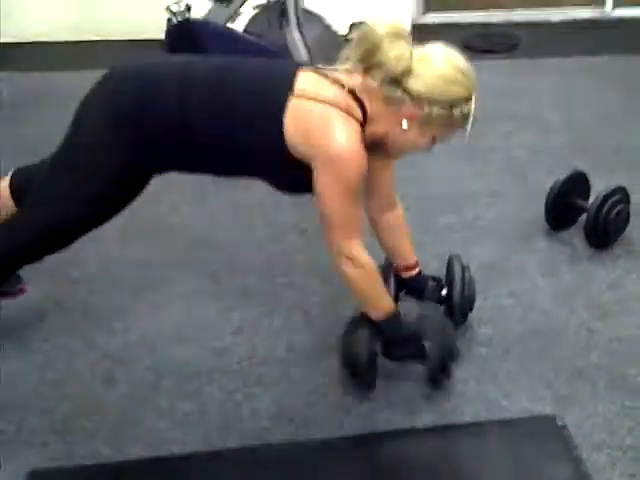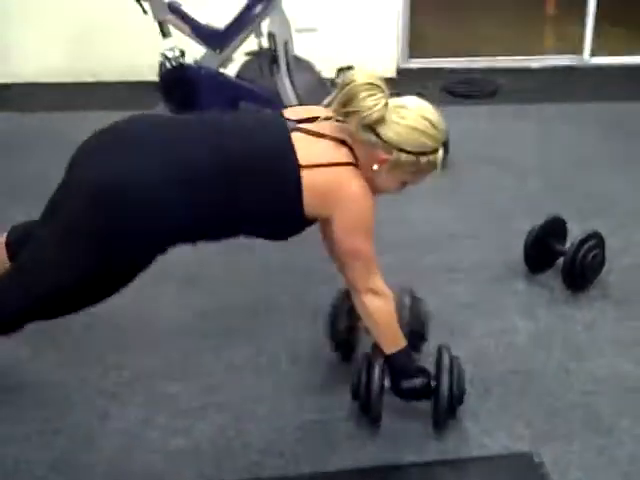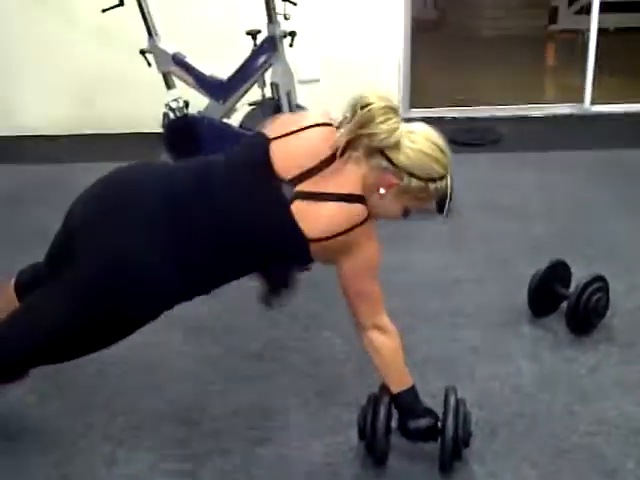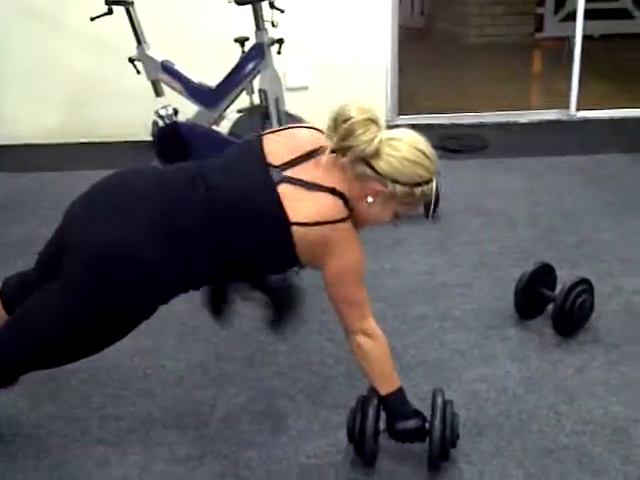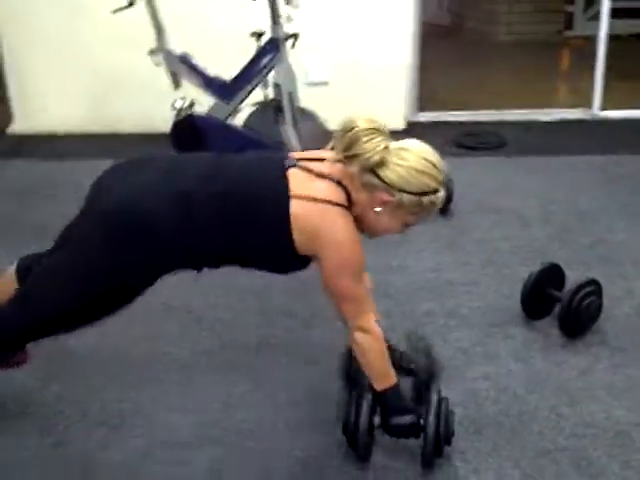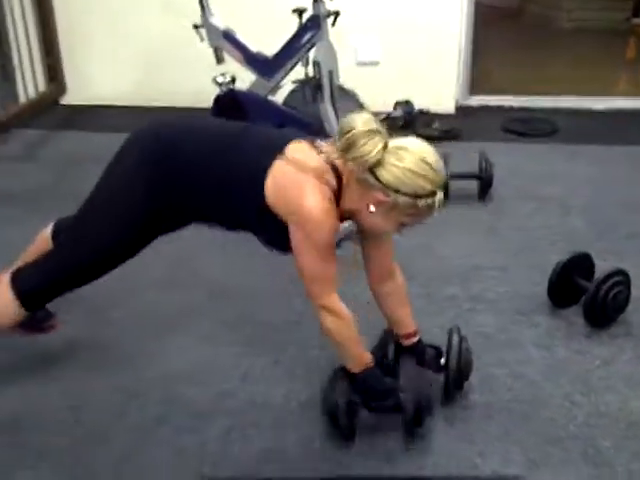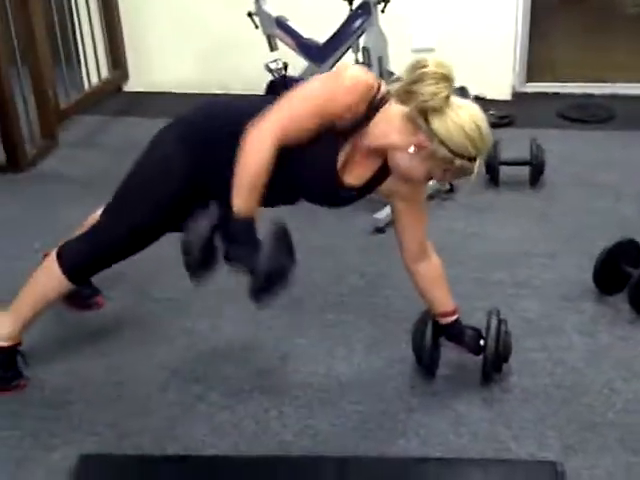
dt=0.4s
person 1, frame 1
left shoulder: (376, 109)
right shoulder: (341, 138)
left elbow: (384, 207)
right elbow: (348, 252)
left wrist: (414, 278)
right wrist: (393, 327)
left hip: (160, 101)
right hip: (132, 117)
left knee: (49, 191)
right knee: (48, 214)
person 1, frame 2
left shoulder: (328, 122)
right shoulder: (347, 188)
right elbow: (368, 288)
right wrist: (402, 365)
right hip: (129, 205)
left knee: (46, 240)
person 1, frame 3
left shoulder: (315, 128)
right shoulder: (353, 231)
right elbow: (375, 326)
right wrist: (410, 406)
right hip: (133, 273)
left knee: (45, 281)
person 1, frame 4
left shoulder: (305, 136)
right shoulder: (334, 231)
right elbow: (361, 329)
right wrist: (397, 406)
left hip: (114, 198)
right hip: (122, 267)
person 1, frame 5
left shoulder: (337, 165)
right shoulder: (335, 226)
left elbow: (354, 276)
right elbow: (360, 325)
left wrist: (386, 348)
right wrist: (392, 400)
left hip: (137, 184)
right hip: (134, 227)
left knee: (54, 270)
person 1, frame 6
left shoulder: (365, 178)
right shoulder: (313, 201)
left elbow: (385, 277)
right elbow: (328, 306)
left wrist: (412, 344)
right wrist: (367, 377)
left hip: (186, 166)
right hip: (158, 166)
left knee: (82, 236)
right knee: (70, 265)
person 1, frame 7
left shoulder: (400, 174)
right shoulder: (354, 89)
left elbow: (419, 255)
right elbow: (262, 134)
left wrist: (450, 323)
right wrist: (241, 222)
left hip: (224, 188)
right hip: (201, 146)
left knee: (136, 221)
right knee: (111, 239)
left ankle: (56, 266)
